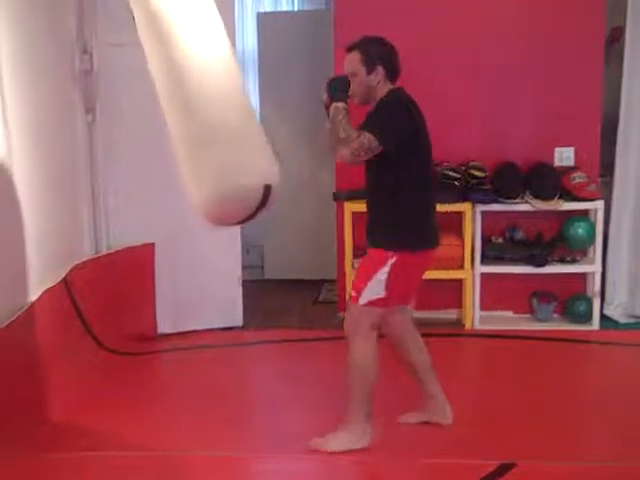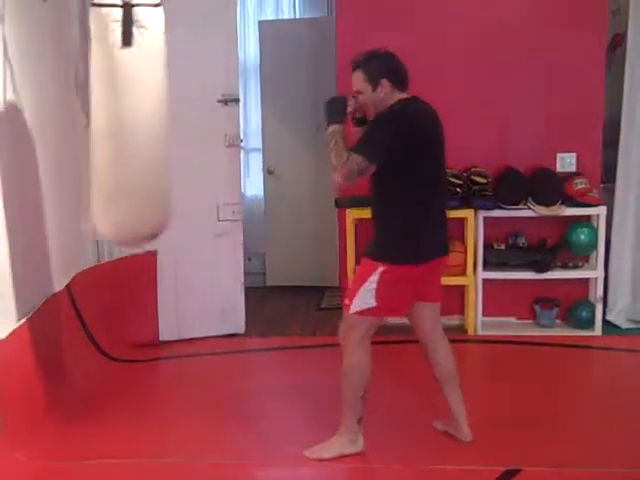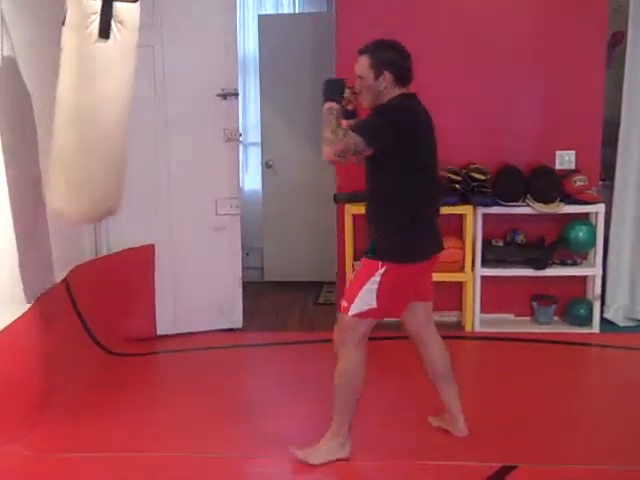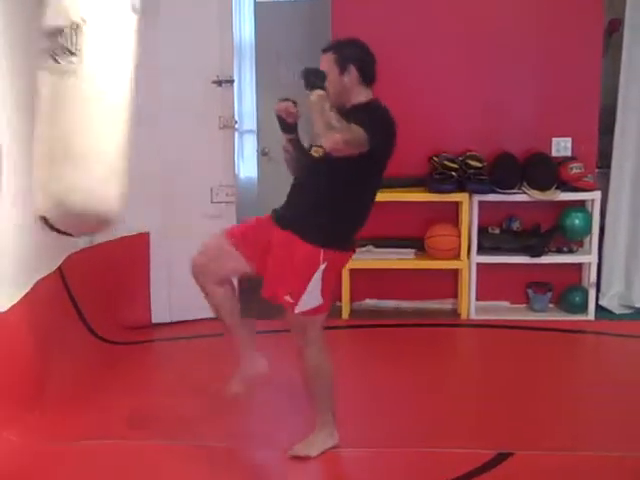
dt=0.7s
person 1, frame 1
left shoulder: (394, 108)
right shoulder: (393, 108)
left elbow: (348, 152)
right elbow: (357, 152)
left wrist: (338, 103)
right wrist: (337, 108)
left hip: (401, 240)
right hip: (403, 235)
left knee: (358, 325)
right knee: (396, 322)
left ankle: (357, 427)
right ankle: (437, 405)
person 1, frame 2
left shoulder: (394, 121)
right shoulder: (423, 115)
left elbow: (343, 175)
left wrist: (336, 124)
right wrist: (365, 123)
left hip: (396, 251)
right hip: (429, 245)
left knee: (353, 334)
right knee: (430, 331)
left ankle: (349, 435)
right ankle: (459, 421)
person 1, frame 3
left shoulder: (393, 115)
right shoulder: (408, 112)
left elbow: (333, 152)
right elbow: (368, 150)
left wrist: (331, 103)
right wrist: (352, 118)
left hip: (395, 249)
right hip: (416, 243)
left knee: (348, 337)
right knee: (422, 330)
left ankle: (337, 440)
right ankle: (456, 417)
person 1, frame 4
left shoulder: (376, 120)
right shoulder: (338, 118)
left elbow: (336, 143)
left wrist: (318, 95)
right wrist: (290, 128)
left hip: (320, 242)
right hip: (285, 224)
left knee: (306, 333)
right knee: (206, 265)
left ankle: (325, 430)
right ankle: (250, 359)
